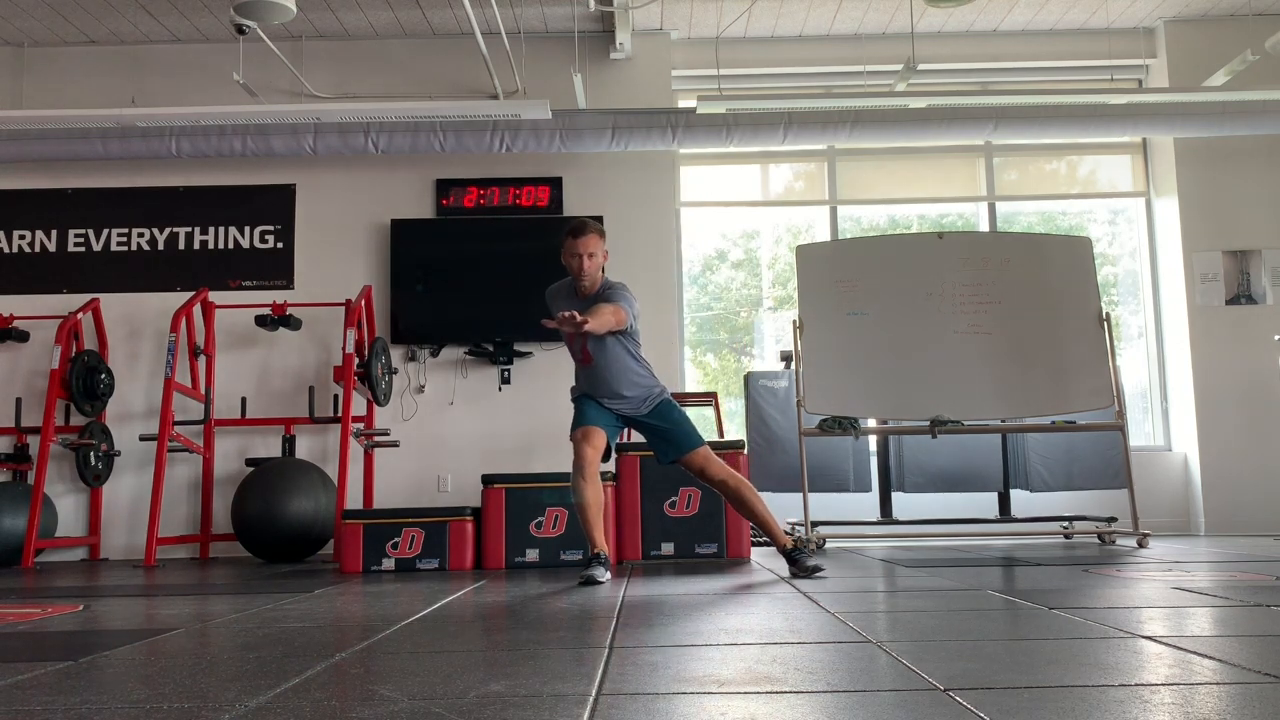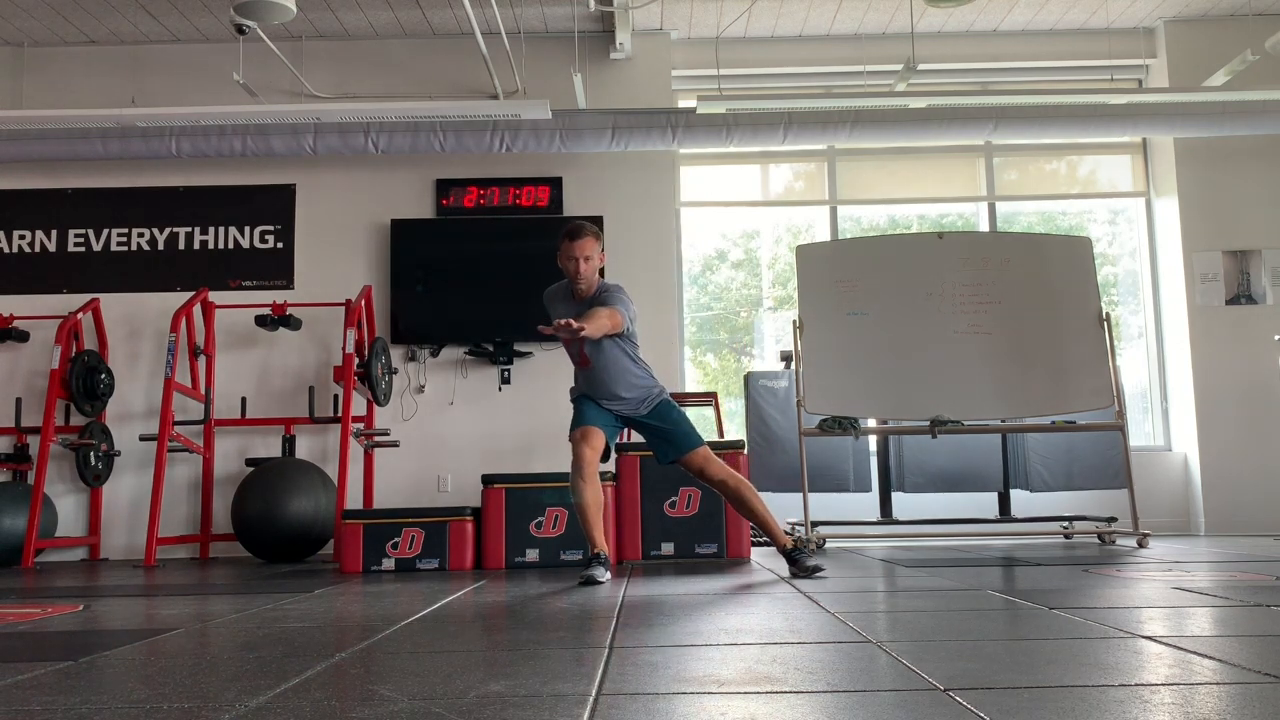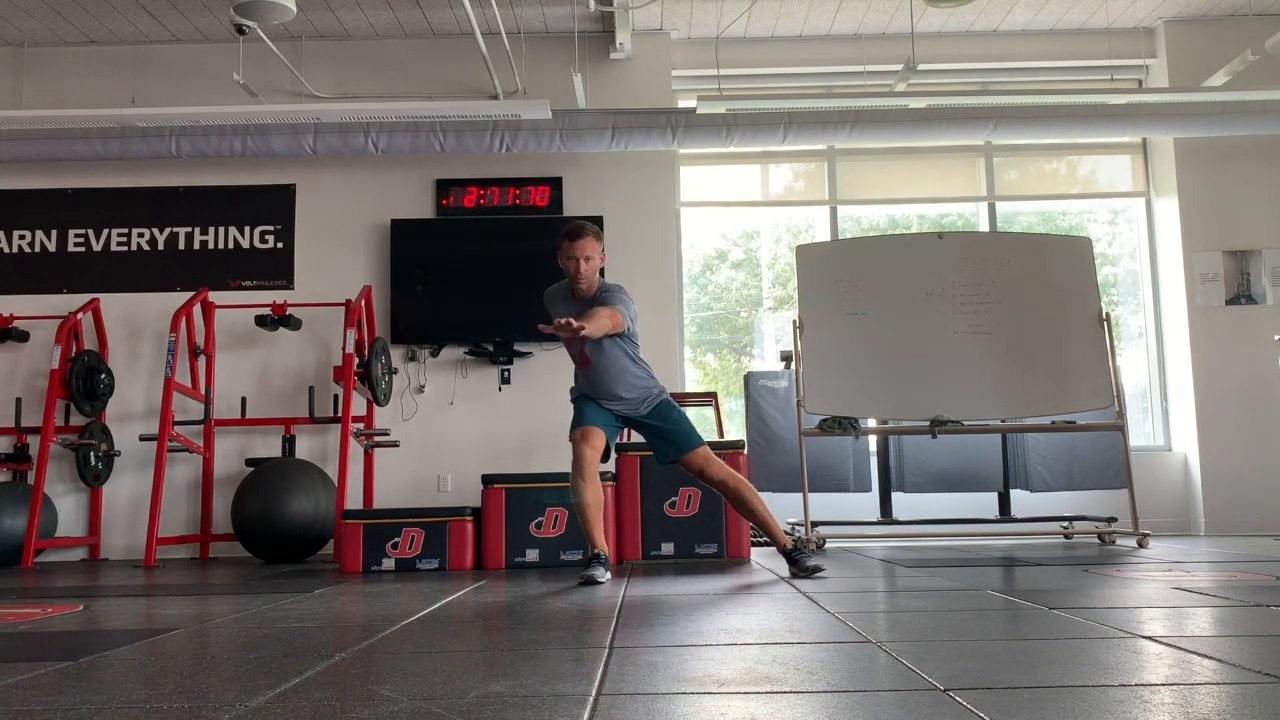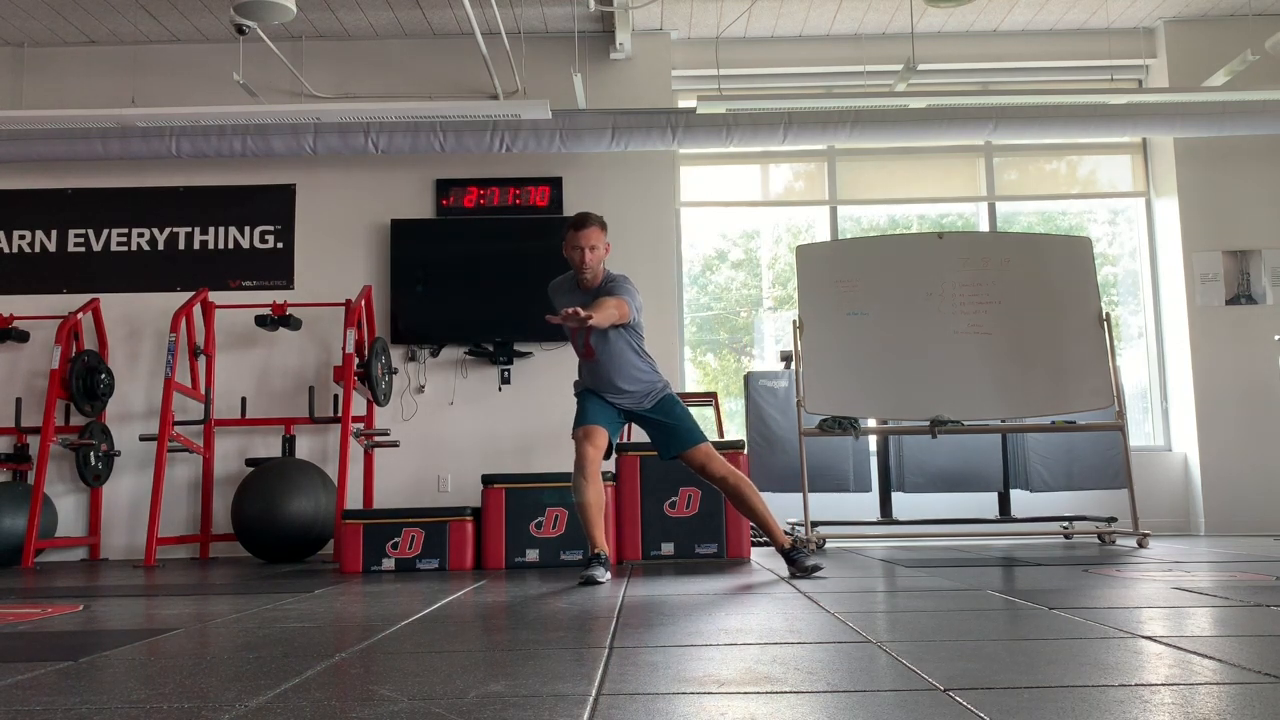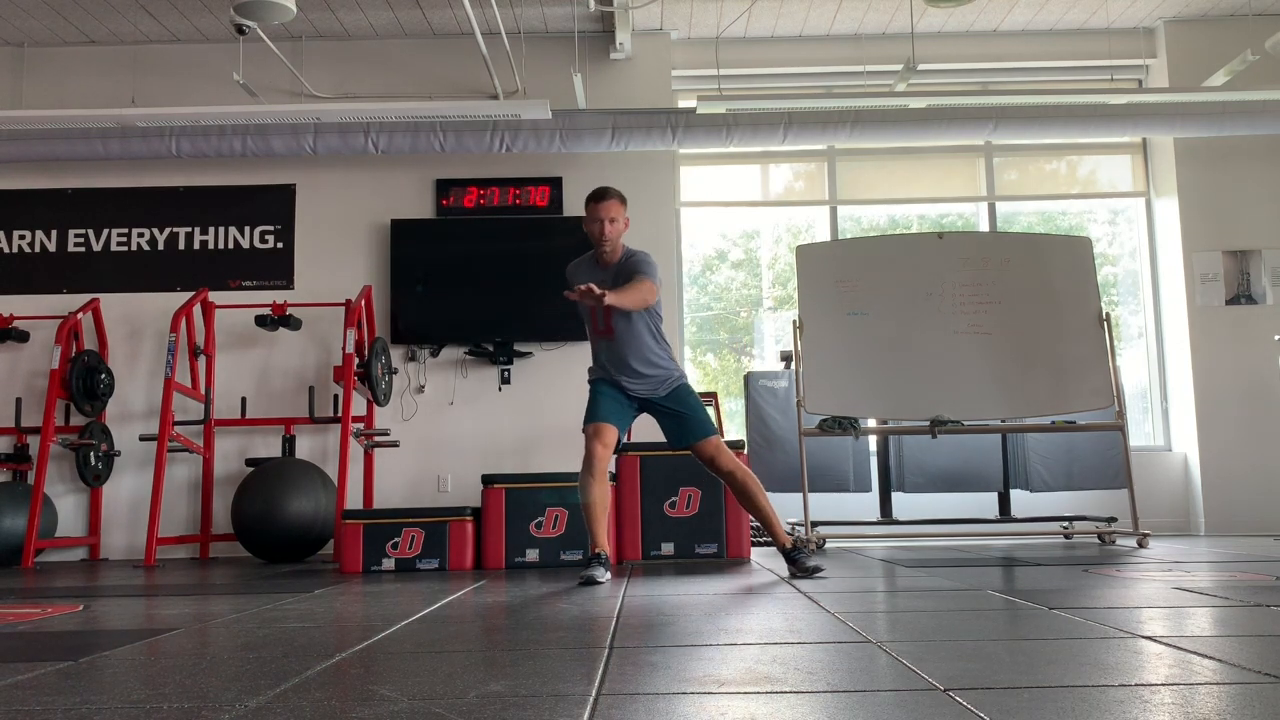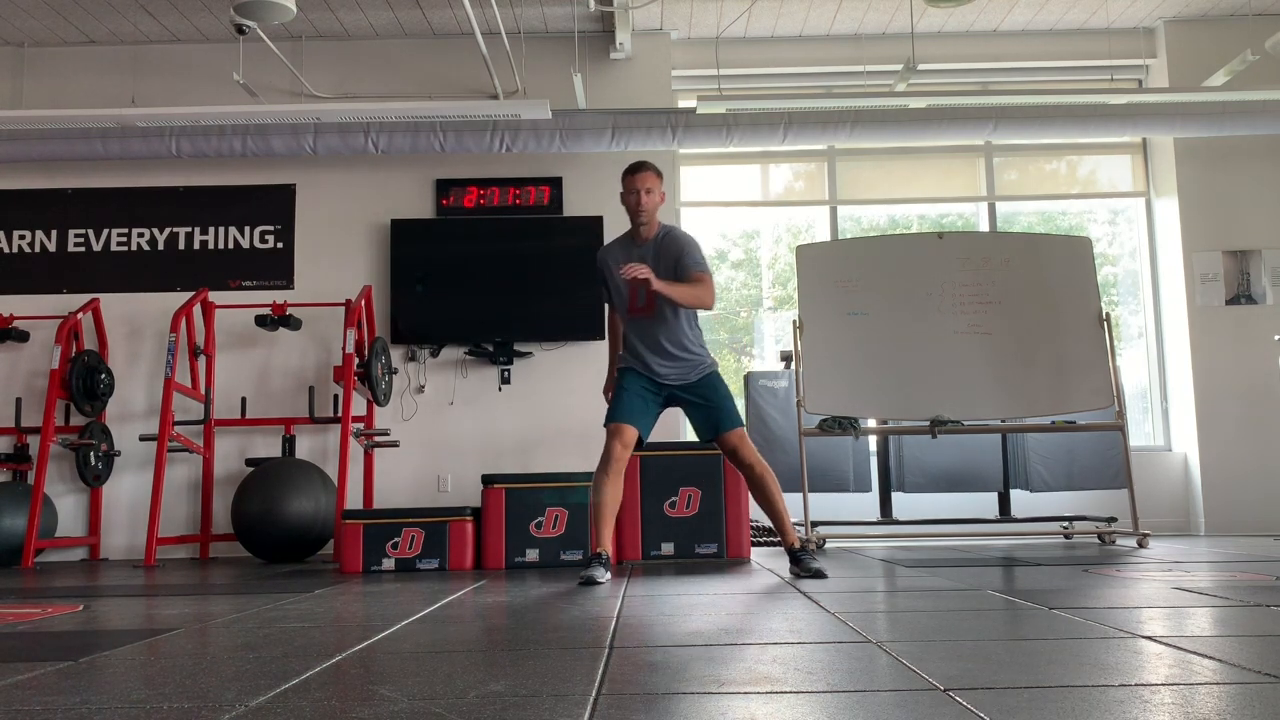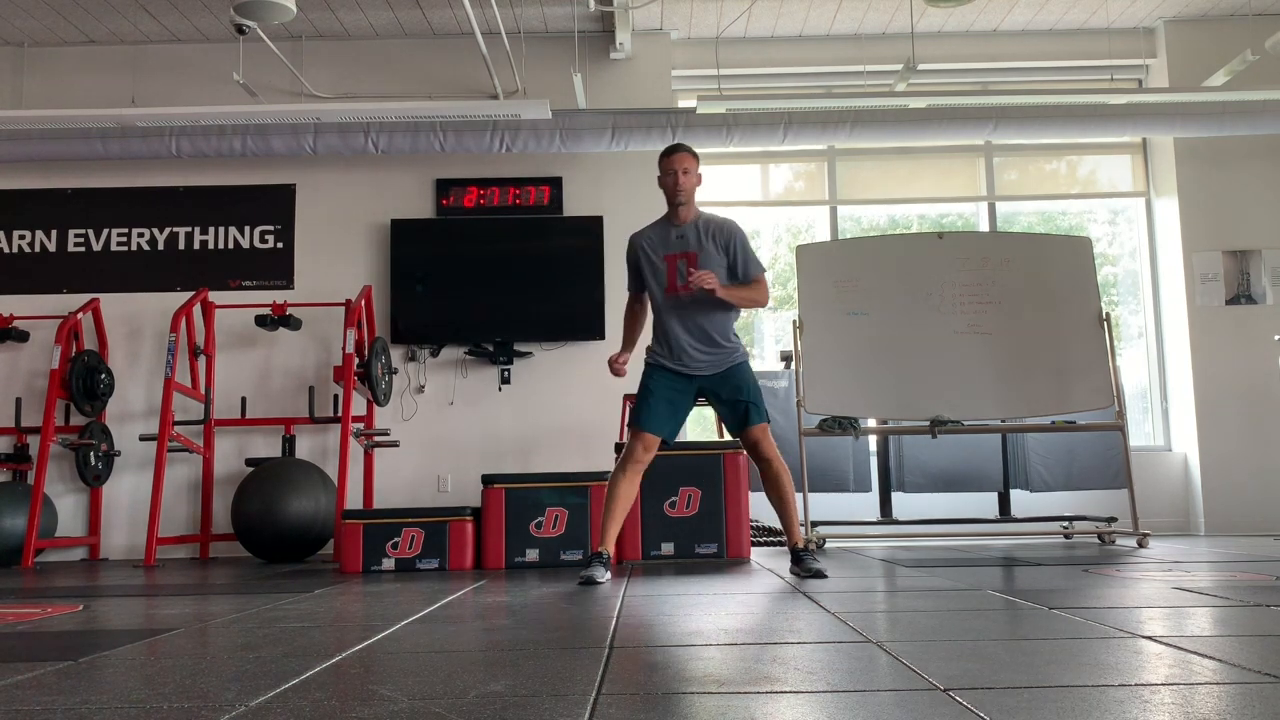
dt=0.3s
person 1, frame 1
left shoulder: (618, 295)
right shoulder: (555, 295)
left elbow: (606, 317)
left wrist: (583, 322)
left hip: (647, 398)
right hip: (595, 398)
left knee: (712, 469)
right knee: (585, 450)
left ankle: (788, 548)
right ankle: (599, 557)
person 1, frame 2
left shoulder: (614, 297)
right shoulder: (553, 297)
left elbow: (602, 321)
left wrist: (580, 328)
left hip: (645, 398)
right hip: (595, 399)
left knee: (711, 469)
right knee: (584, 450)
left ankle: (789, 548)
right ankle: (599, 556)
person 1, frame 3
left shoulder: (615, 297)
right shoulder: (553, 298)
left elbow: (602, 321)
left wrist: (580, 327)
left hip: (646, 398)
right hip: (595, 399)
left knee: (712, 469)
right knee: (584, 450)
left ankle: (788, 547)
right ankle: (598, 557)
person 1, frame 4
left shoulder: (621, 287)
right shoulder: (558, 290)
left elbow: (611, 310)
left wrist: (587, 316)
left hip: (649, 393)
right hip: (598, 394)
left knee: (713, 466)
right knee: (587, 451)
left ankle: (787, 548)
right ankle: (599, 557)
person 1, frame 5
left shoulder: (640, 262)
right shoulder: (575, 272)
left elbow: (642, 294)
left wrist: (607, 296)
left hip: (664, 381)
right hip: (611, 382)
left knee: (722, 460)
right knee: (597, 449)
left ankle: (789, 547)
right ankle: (599, 556)
person 1, frame 6
left shoulder: (680, 242)
right shoulder: (608, 255)
left elbow: (706, 298)
left wrist: (660, 284)
right wrist: (611, 371)
left hip: (695, 369)
right hip: (638, 371)
left knee: (743, 453)
right knee: (616, 450)
left ankle: (795, 549)
right ankle: (601, 556)
person 1, frame 7
left shoulder: (725, 231)
right shoulder: (641, 242)
left elbow: (760, 294)
right elbow: (637, 302)
left wrist: (721, 288)
right wrist: (625, 350)
left hip: (726, 361)
right hip: (667, 366)
left knee: (763, 447)
right knee: (637, 453)
left ankle: (799, 549)
right ankle: (602, 555)
